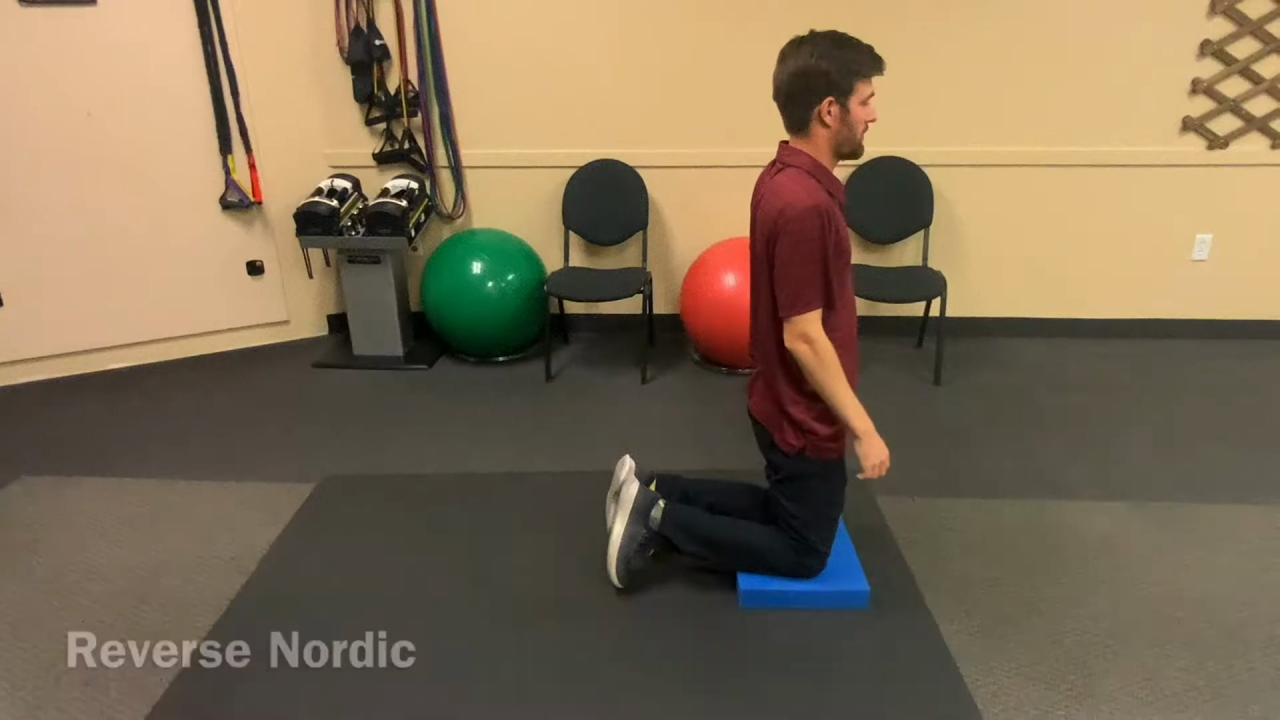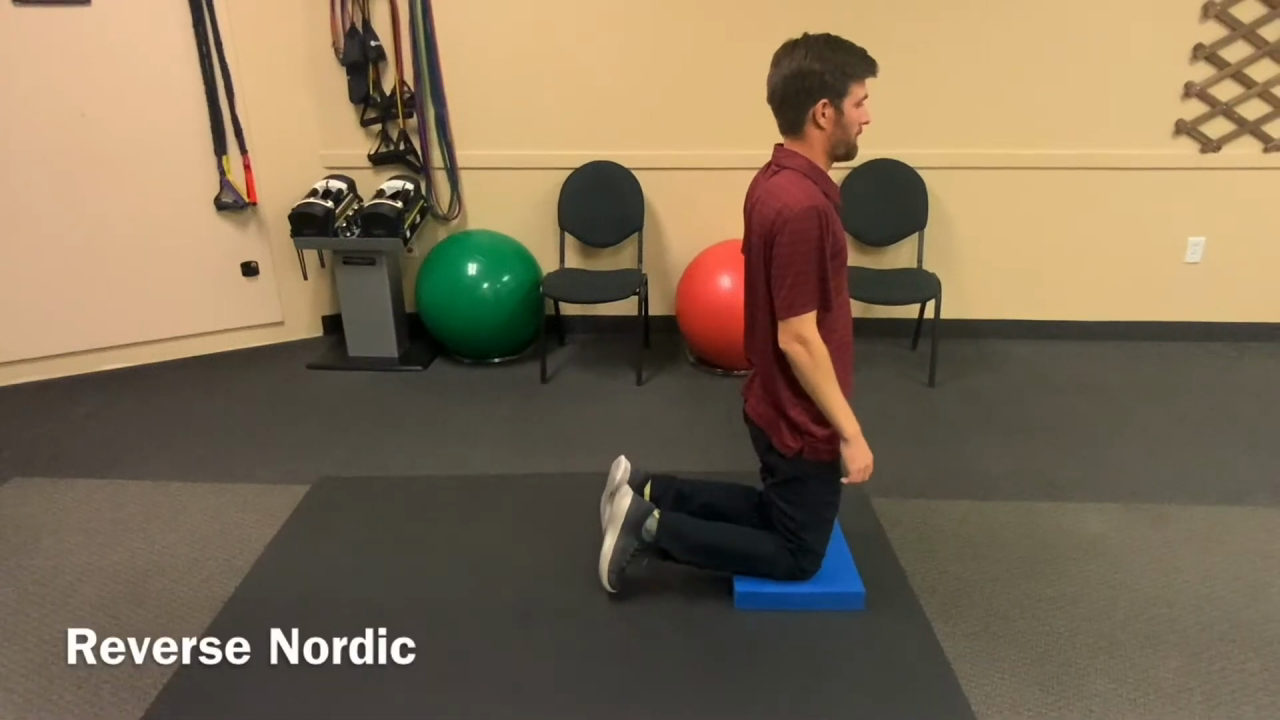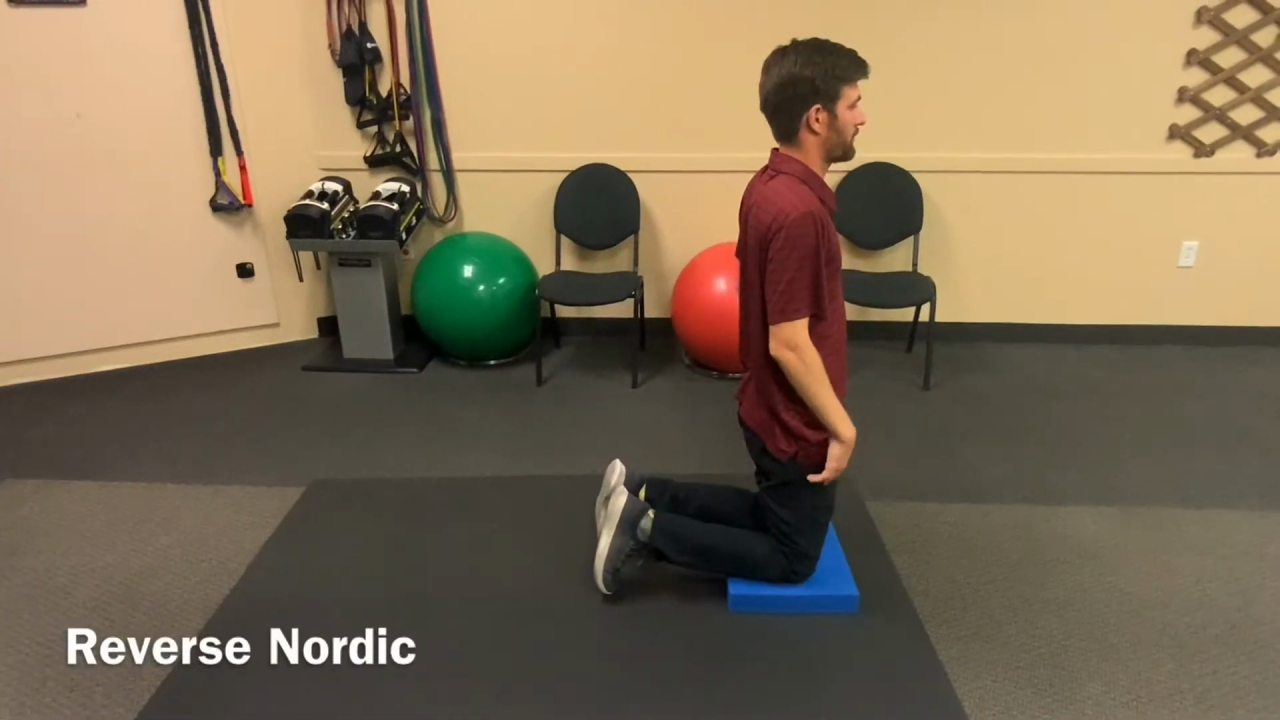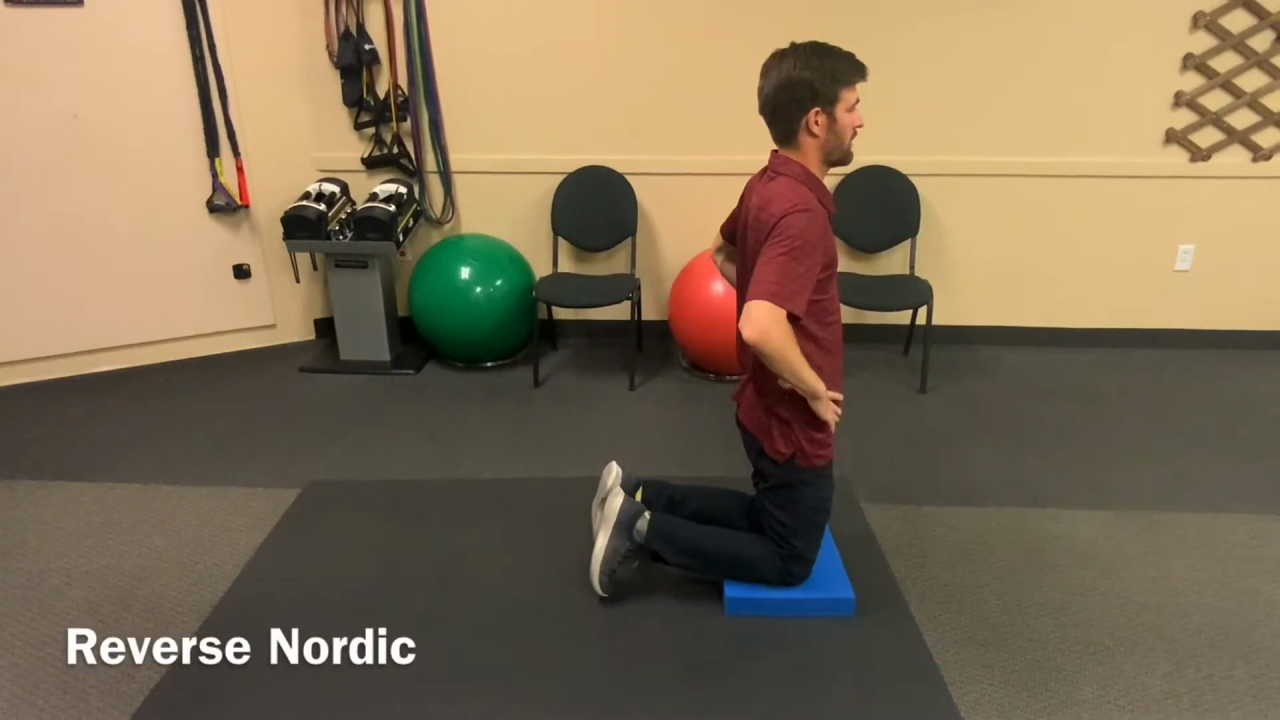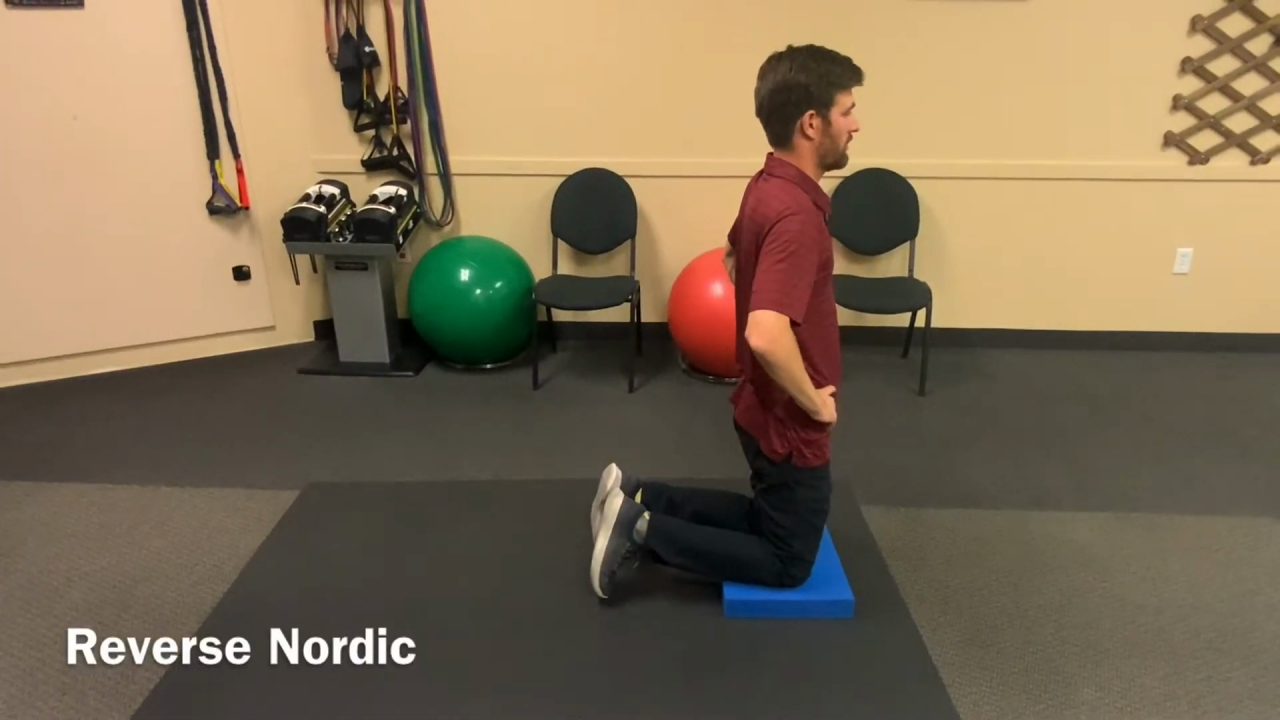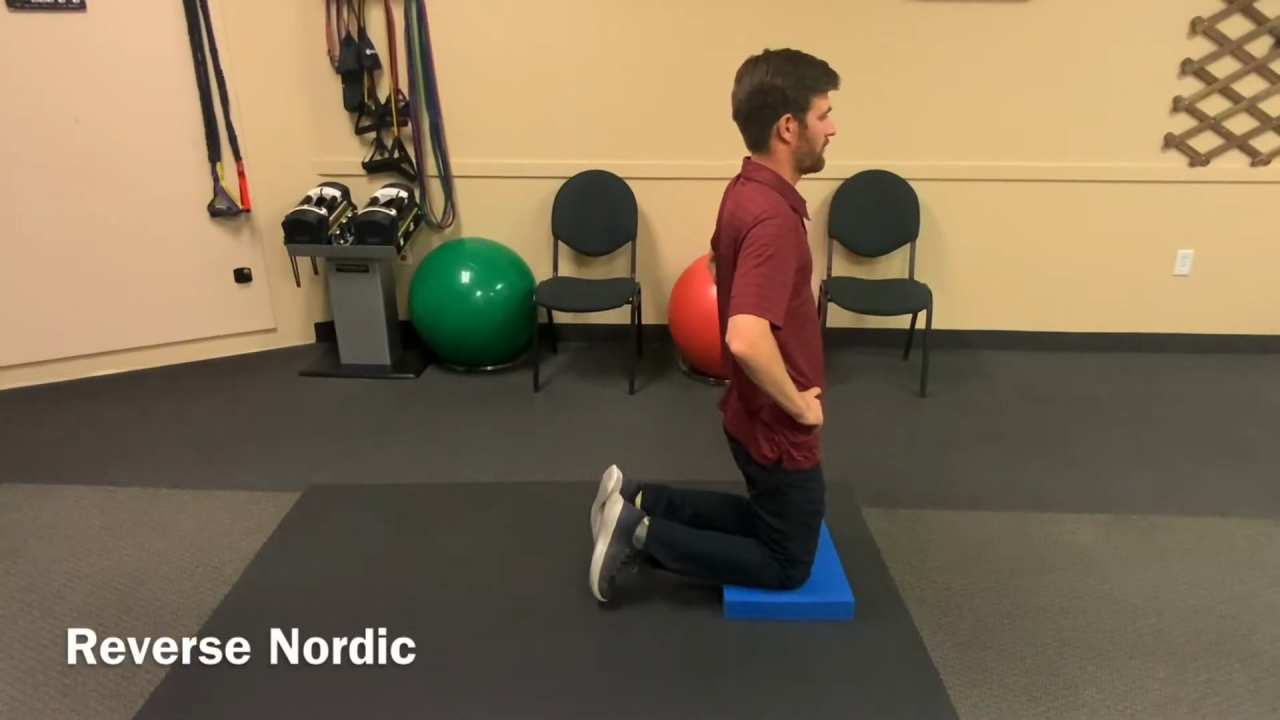
dt=0.7s
person 1, frame 1
left shoulder: (784, 178)
right shoulder: (805, 205)
right elbow: (804, 337)
right wrist: (863, 429)
left hip: (787, 401)
right hip: (803, 416)
left knee: (786, 514)
right knee: (802, 552)
left ankle: (652, 492)
right ankle: (657, 517)
person 1, frame 2
left shoulder: (775, 180)
right shoulder: (803, 206)
right elbow: (799, 338)
right wrist: (850, 432)
left hip: (779, 401)
right hip: (800, 418)
left knee: (780, 516)
right knee: (798, 554)
left ankle: (646, 493)
right ankle: (650, 526)
person 1, frame 3
left shoulder: (770, 185)
right shoulder: (799, 212)
right elbow: (790, 343)
right wrist: (842, 429)
left hip: (773, 405)
right hip: (794, 422)
left knee: (774, 518)
right knee: (792, 557)
left ankle: (640, 494)
right ankle: (644, 527)
person 1, frame 4
left shoulder: (768, 184)
right shoulder: (800, 212)
left elbow: (724, 253)
right elbow: (758, 328)
right wrist: (817, 390)
left hip: (770, 406)
right hip: (791, 421)
left knee: (770, 521)
right knee: (788, 560)
left ankle: (636, 497)
right ankle: (642, 527)
person 1, frame 5
left shoulder: (769, 187)
right shoulder: (796, 215)
left elbow: (734, 257)
right elbow: (766, 335)
right wrist: (814, 401)
left hip: (767, 407)
right hip: (788, 423)
left knee: (770, 522)
right knee: (787, 561)
left ankle: (636, 498)
right ankle: (642, 529)
person 1, frame 6
left shoulder: (748, 191)
right shoulder: (772, 217)
left elbow: (717, 264)
right elbow: (746, 338)
right wrist: (798, 405)
left hip: (757, 413)
right hip: (777, 427)
left knee: (765, 523)
right knee: (786, 564)
left ankle: (637, 502)
right ankle: (641, 534)
